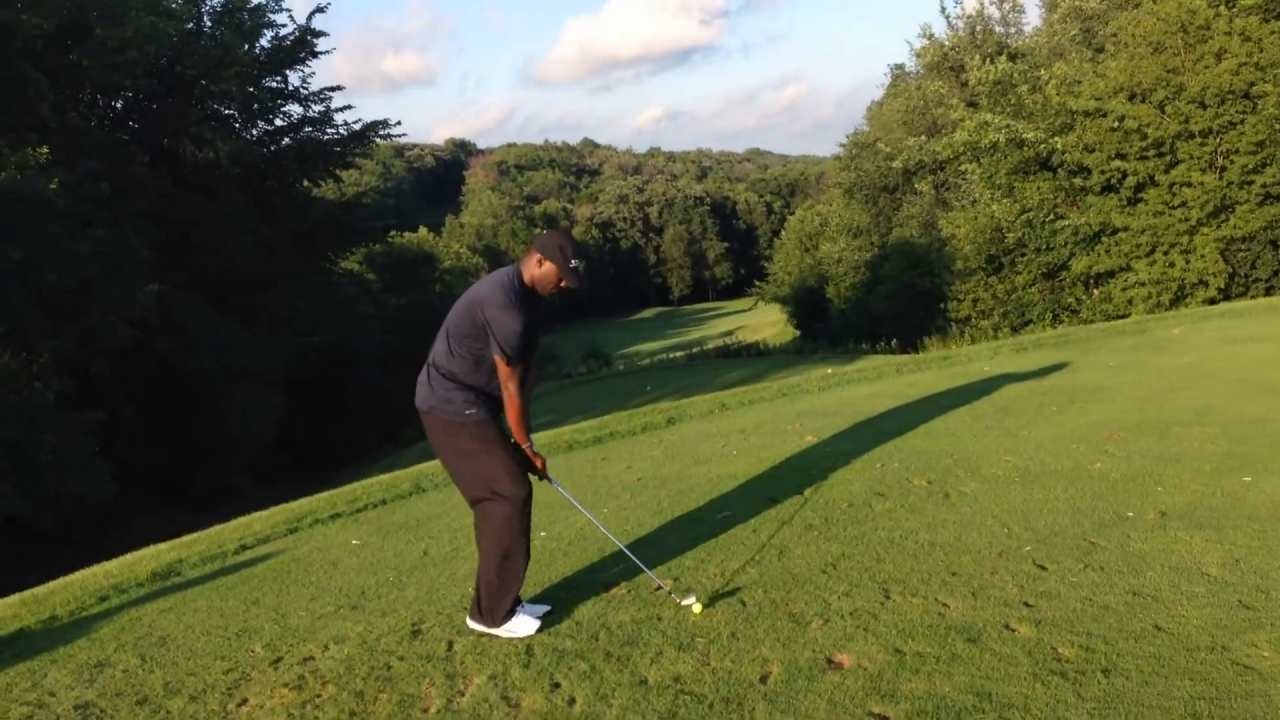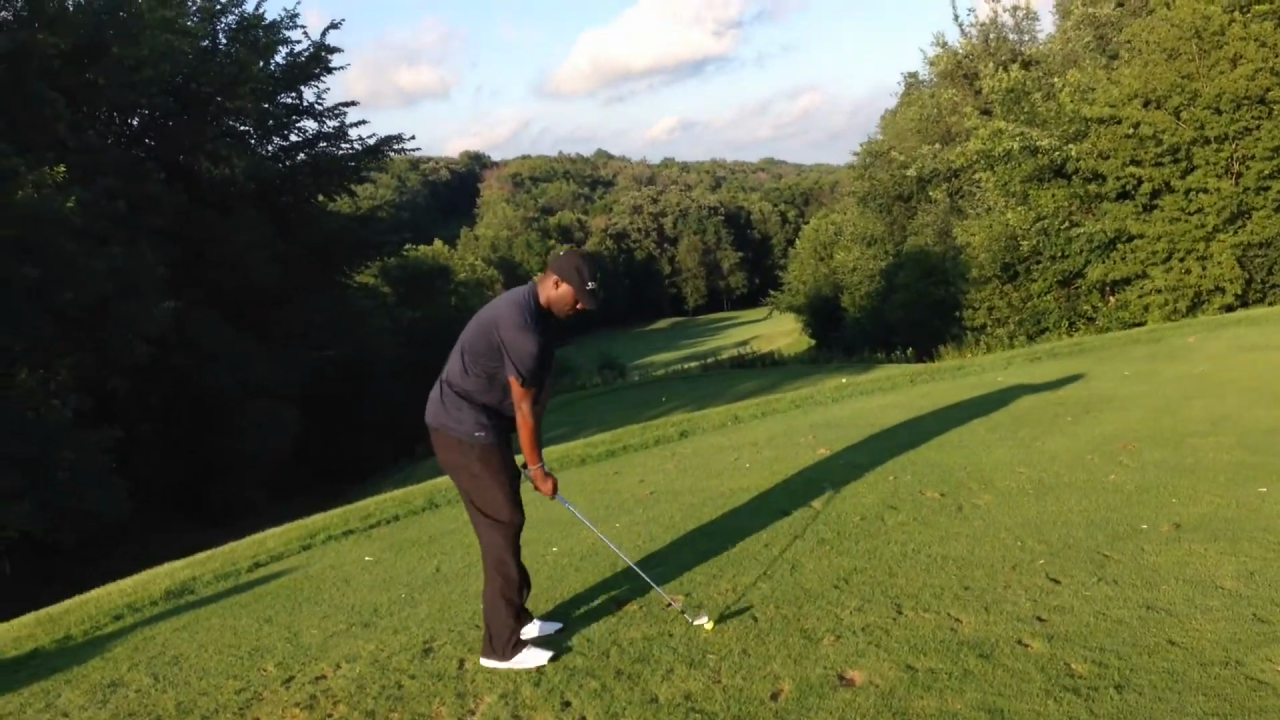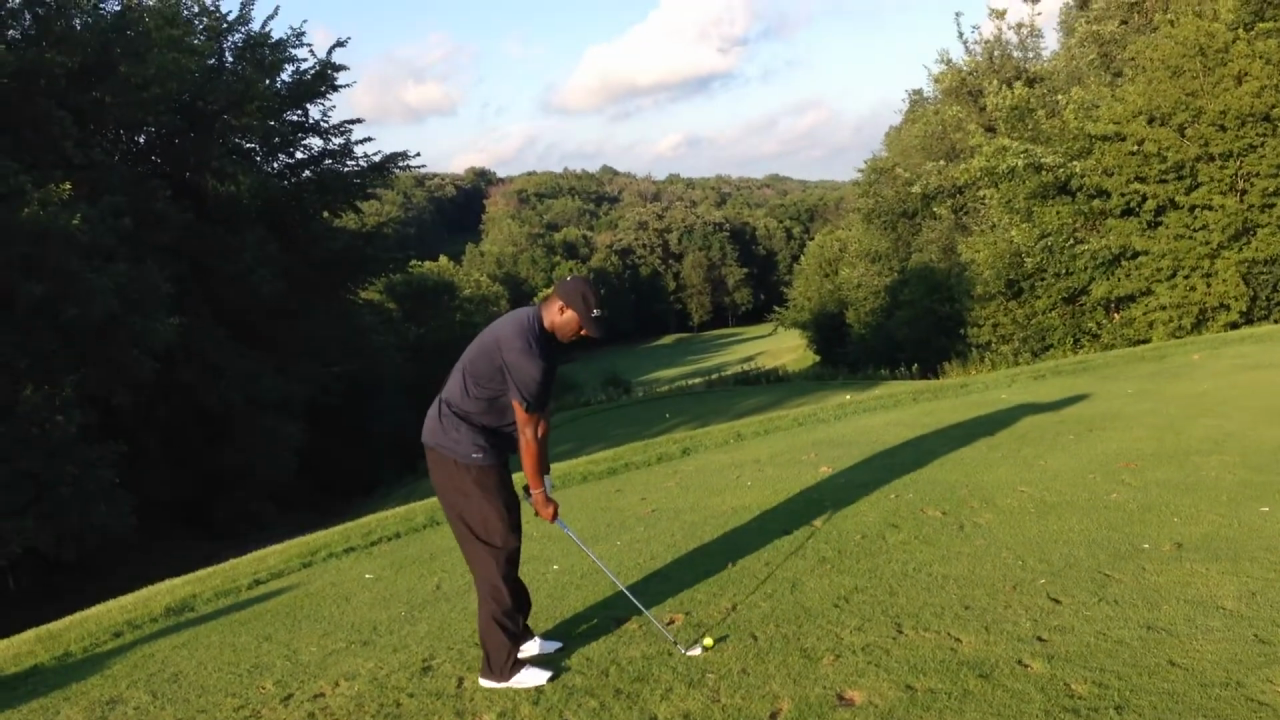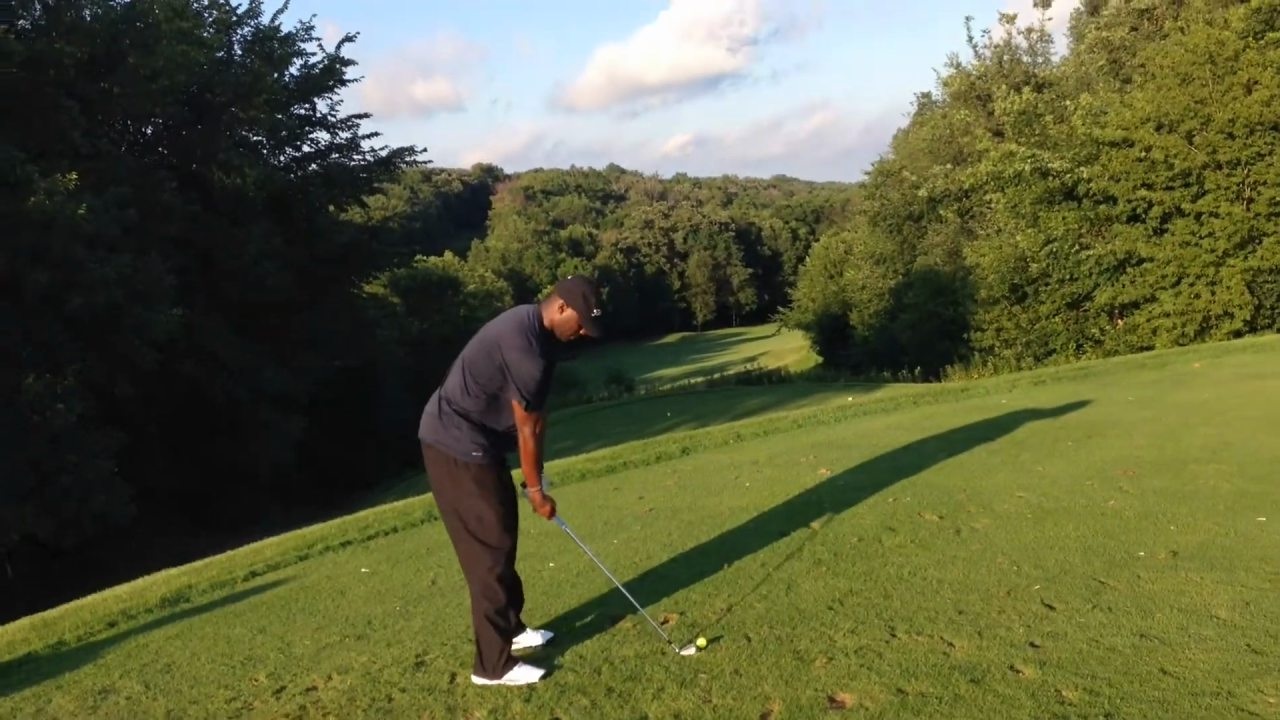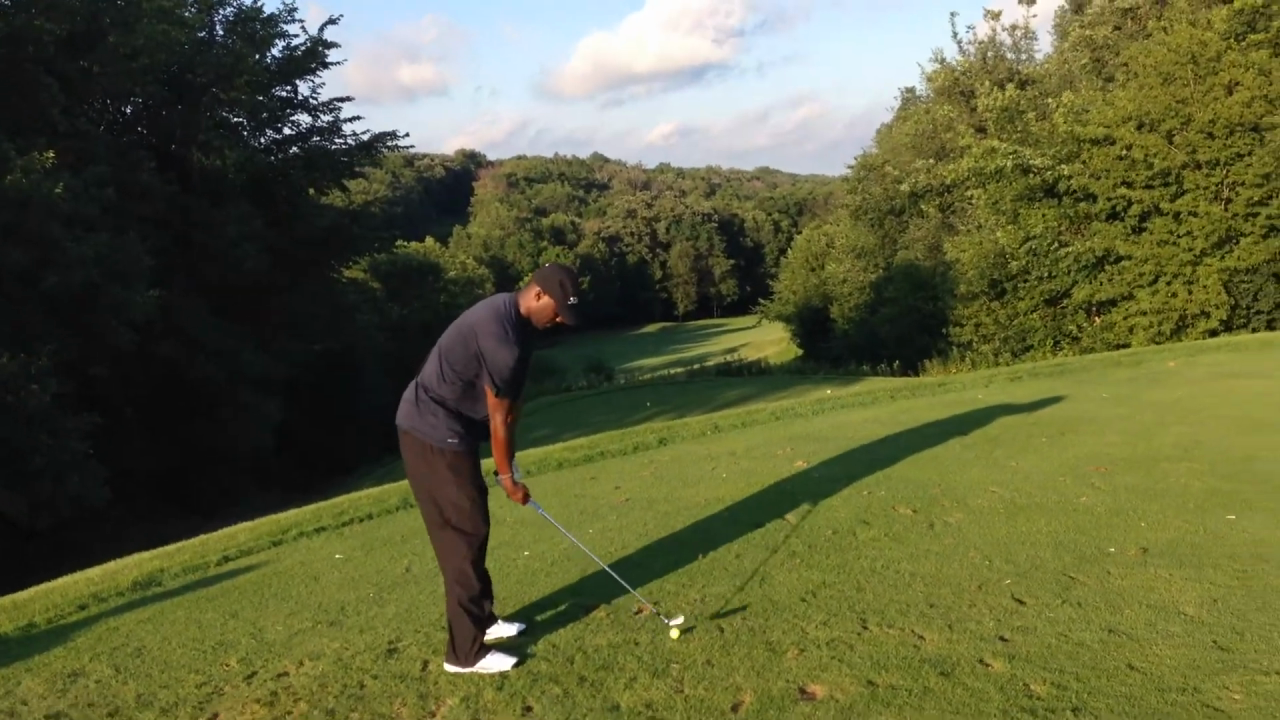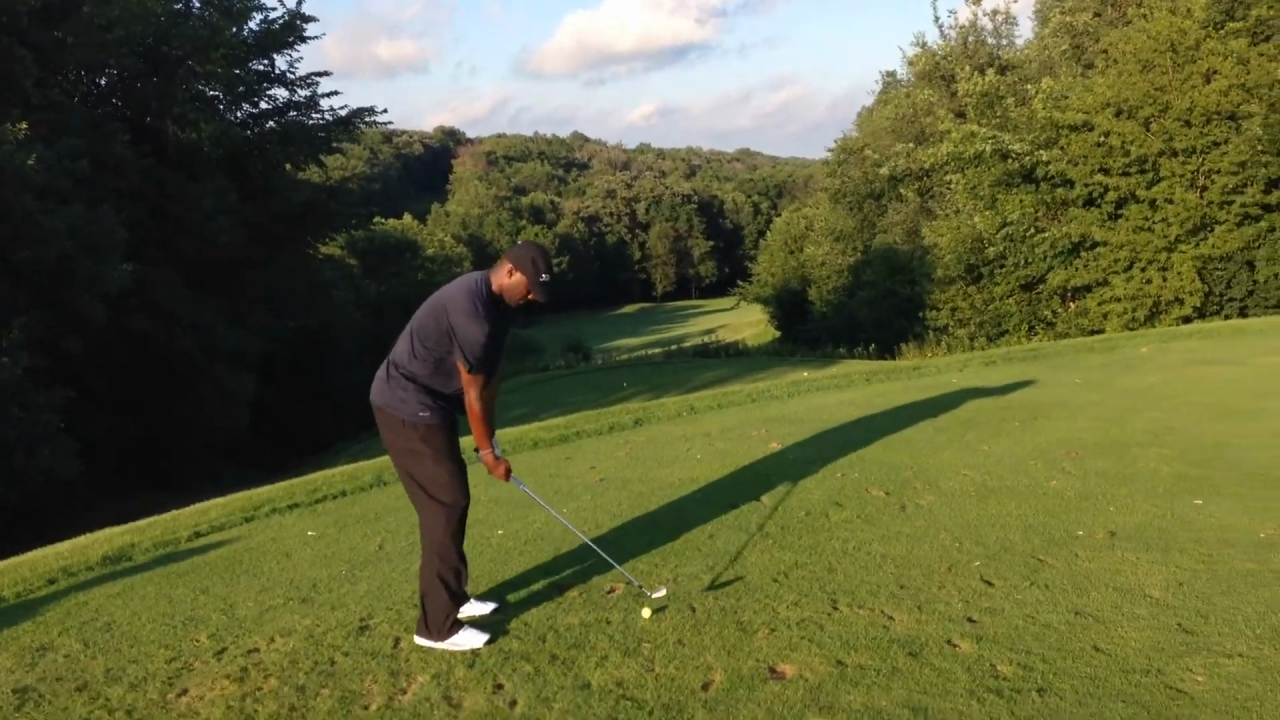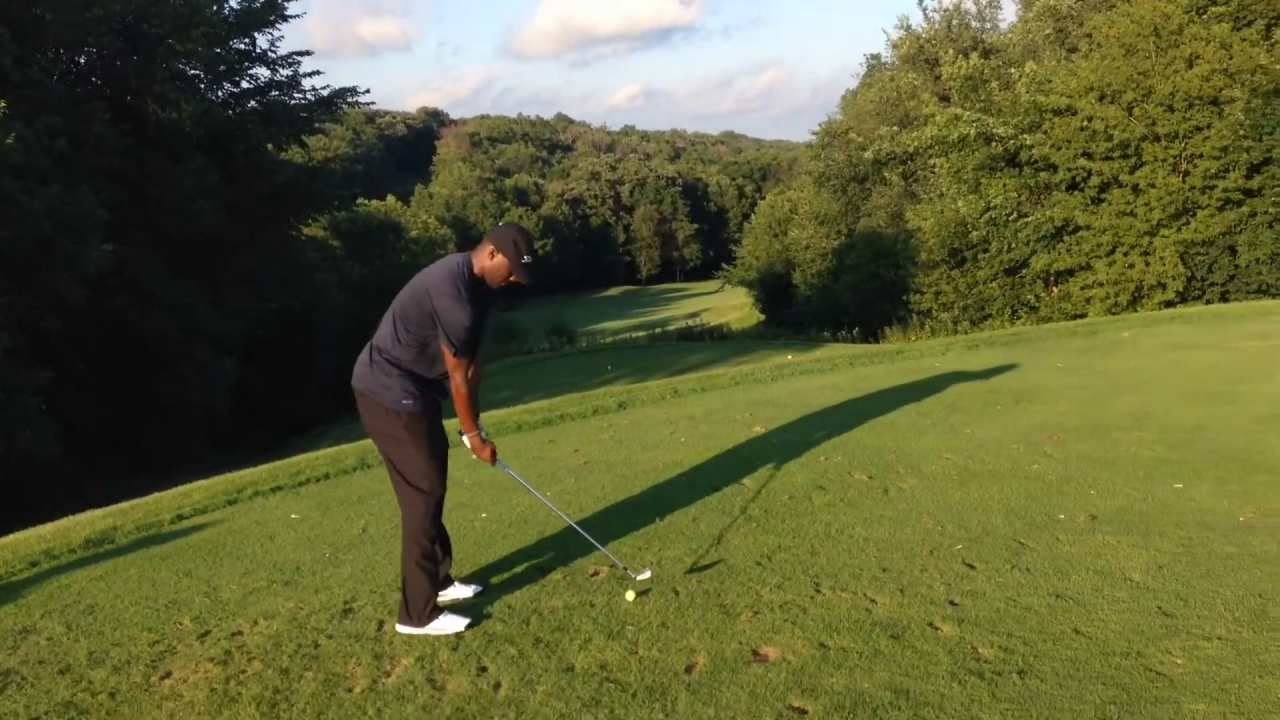
dt=0.2s
person 1, frame 1
left shoulder: (520, 291)
right shoulder: (506, 305)
left elbow: (524, 373)
right elbow: (511, 387)
left wrist: (524, 438)
right wrist: (526, 447)
left hip: (470, 403)
right hip: (452, 406)
left knee: (497, 498)
right knee: (512, 493)
left ankle: (503, 601)
right ankle: (491, 610)
person 1, frame 2
left shoulder: (535, 310)
right shoulder: (521, 325)
left elbow: (538, 393)
right elbow: (524, 407)
left wrist: (535, 456)
right wrist: (537, 468)
left hip: (482, 421)
right hip: (463, 424)
left knee: (504, 520)
right knee: (502, 523)
left ankle: (515, 619)
right ankle: (502, 645)
person 1, frame 3
left shoulder: (534, 329)
right shoulder: (526, 349)
left elbow: (539, 417)
right elbow: (528, 431)
left wrist: (543, 477)
right wrist: (538, 492)
left hip: (479, 442)
right hip: (460, 446)
left knee: (504, 542)
right knee: (495, 548)
left ankle: (517, 635)
right ankle: (500, 666)
person 1, frame 4
left shoulder: (533, 326)
right shoulder: (526, 347)
left elbow: (535, 417)
right elbow: (526, 429)
left wrist: (538, 476)
right wrist: (536, 490)
left hip: (472, 438)
right hip: (457, 444)
left knee: (500, 536)
right knee: (489, 547)
left ankle: (510, 626)
right ankle: (493, 663)
person 1, frame 5
left shoulder: (510, 316)
right shoulder: (502, 335)
left elbow: (509, 404)
right elbow: (499, 416)
left wrist: (509, 464)
right wrist: (507, 477)
left hip: (448, 427)
right hip: (433, 431)
left knee: (470, 529)
right knee: (463, 535)
left ankle: (481, 619)
right ankle: (466, 651)
person 1, frame 6
left shoulder: (491, 299)
right shoulder: (473, 312)
left elbow: (488, 380)
right elbow: (473, 392)
left wrist: (489, 439)
right wrist: (488, 452)
left hip: (428, 403)
right hip: (407, 406)
left knee: (448, 501)
right knee: (447, 503)
left ankle: (453, 598)
right ankle: (438, 624)
person 1, frame 7
left shoulder: (473, 281)
right shoulder: (455, 294)
left elbow: (471, 362)
right elbow: (458, 376)
left wrist: (473, 424)
right wrist: (474, 435)
left hip: (412, 386)
right hip: (390, 390)
left knee: (430, 485)
right knee: (424, 491)
left ankle: (437, 580)
right ankle: (417, 611)
